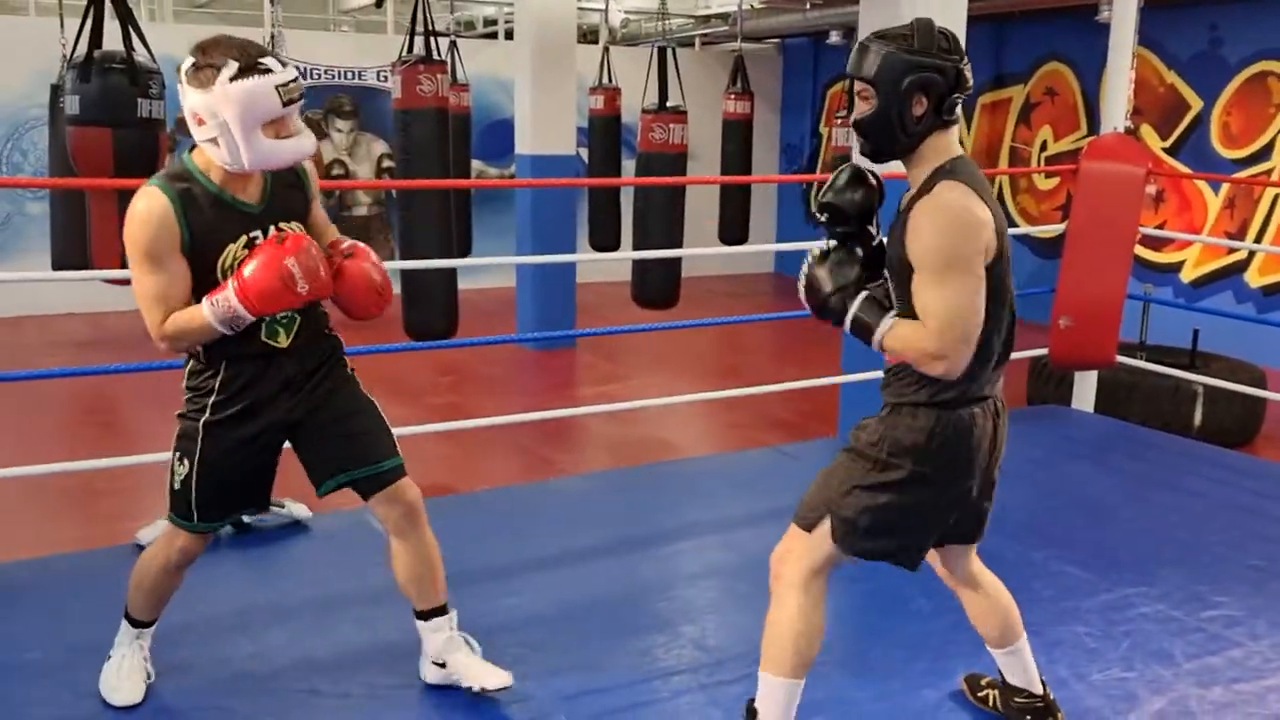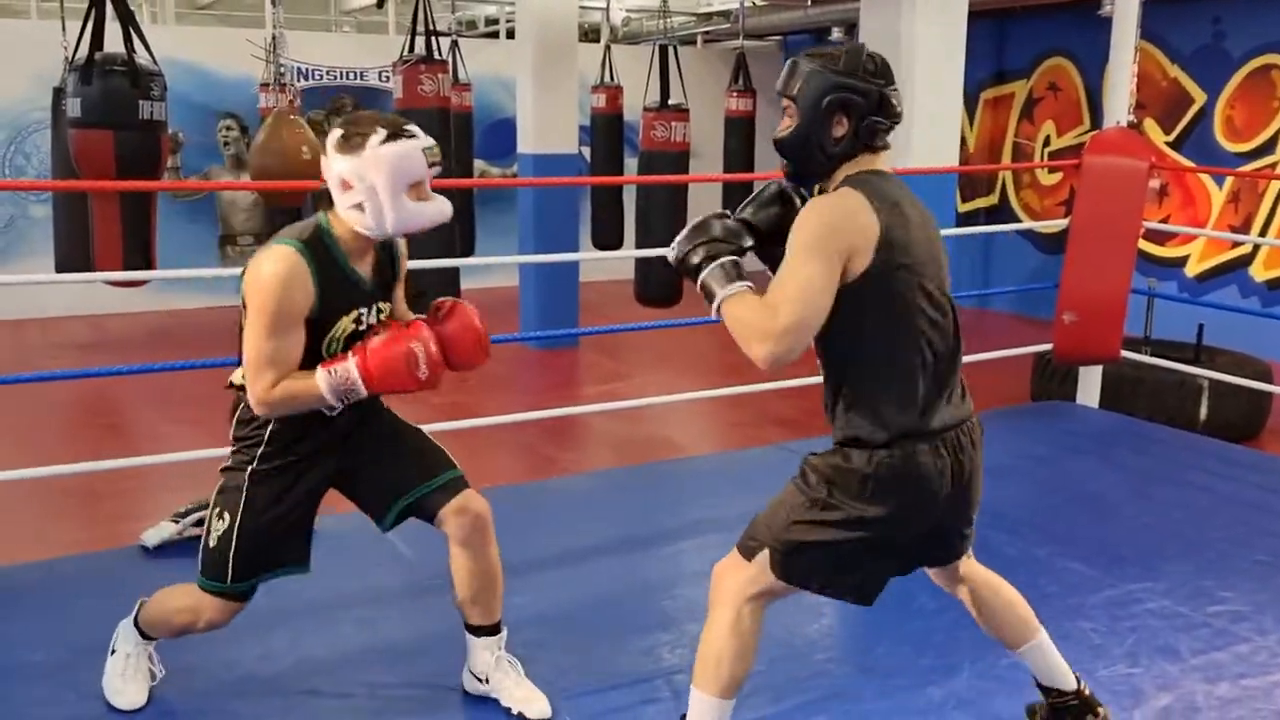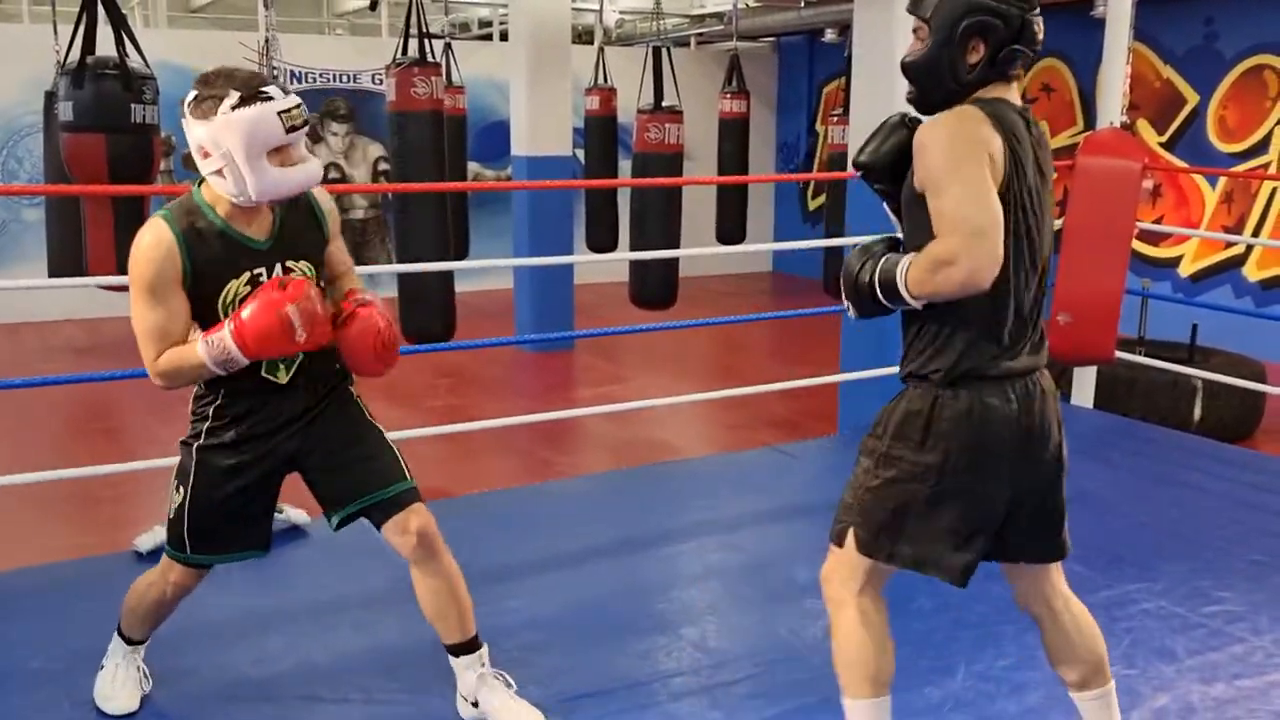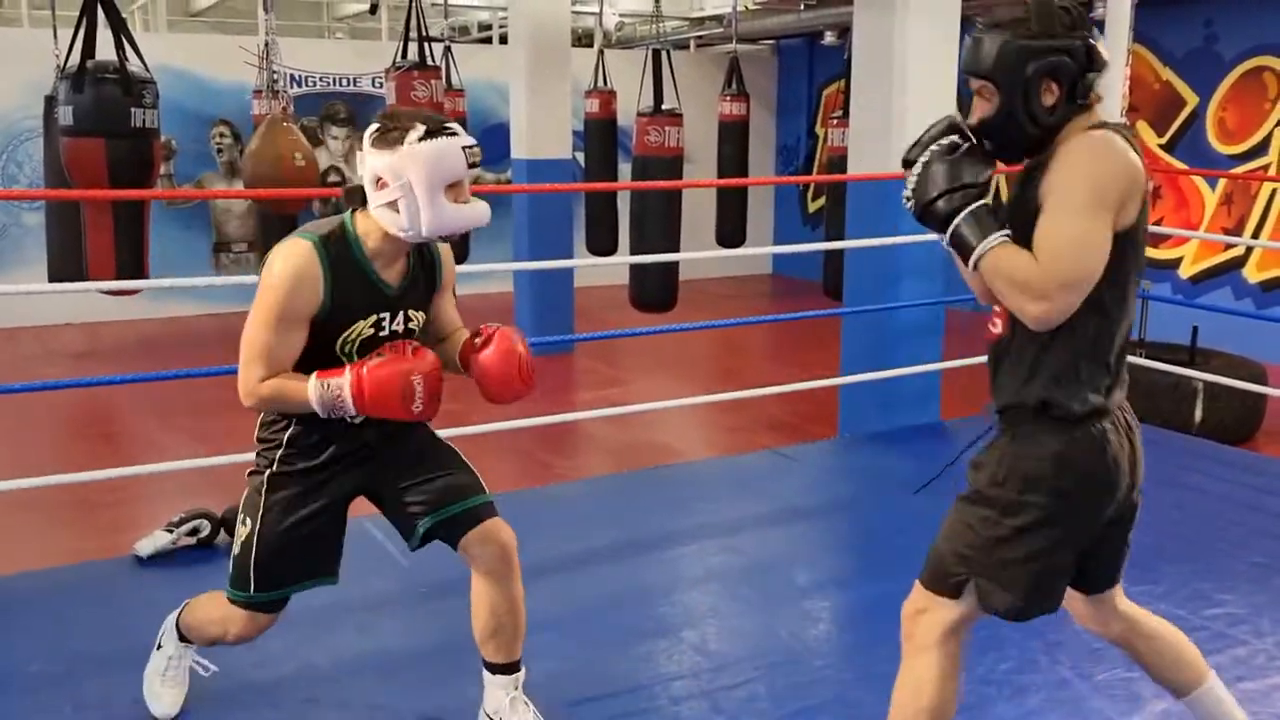
dt=0.4s
person 1, frame 1
left shoulder: (946, 203)
right shoulder: (939, 189)
left elbow: (941, 351)
right elbow: (937, 310)
left wrist: (851, 305)
right wrist: (857, 236)
left hip: (930, 428)
right hip: (968, 420)
left knee: (796, 563)
right knee: (954, 562)
person 1, frame 2
left shoulder: (832, 211)
right shoulder: (903, 204)
left elbow: (773, 344)
left wrist: (715, 264)
right wrist: (771, 248)
left hip: (881, 462)
right hip: (948, 446)
left knee: (735, 587)
right knee: (959, 571)
person 1, frame 3
left shoulder: (955, 133)
right shoulder: (1020, 136)
left elbow: (969, 264)
left wrist: (879, 273)
right wrist: (900, 190)
left hip: (952, 409)
right hip: (1023, 402)
left knee: (849, 579)
right knee: (1043, 589)
person 1, frame 4
left shoulder: (1095, 160)
right shoulder: (1059, 166)
left elbow: (1042, 301)
right elbow: (1001, 295)
left wrist: (962, 208)
right wrist: (951, 205)
left hip: (1054, 449)
right hip: (1088, 439)
left knee: (930, 619)
right knee: (1103, 611)
person 2, frame 1
left shoulder: (293, 169)
right shoulder: (160, 209)
right elbow: (167, 331)
left wrist: (353, 265)
right wrist: (247, 296)
left hip: (318, 369)
right hip: (230, 389)
left knee: (400, 503)
right knee: (186, 540)
left ankle: (445, 650)
right ankle: (132, 643)
person 2, frame 2
left shoulder: (387, 244)
right shoulder: (287, 267)
right elbow: (267, 393)
left wrist: (443, 331)
right wrist: (362, 373)
left hip: (358, 416)
right hip: (279, 438)
left knee: (470, 518)
right knee: (218, 601)
left ankle: (489, 665)
right ankle: (135, 637)
person 2, frame 3
left shoulder: (308, 201)
right shoulder: (164, 244)
left elbow: (342, 282)
right elbow: (164, 368)
left wrist: (366, 317)
right wrist: (243, 338)
left hip: (325, 398)
right hip: (235, 419)
left knee: (417, 533)
right knee: (184, 570)
right ankle: (126, 651)
person 2, frame 4
left shoulder: (432, 256)
right shoulder: (303, 264)
left elbow: (444, 339)
right elbow: (256, 388)
left wrist: (480, 356)
right wrist: (352, 389)
left hip: (394, 429)
right hip: (306, 444)
left knee: (495, 547)
right knee: (251, 616)
right ankle: (180, 634)
